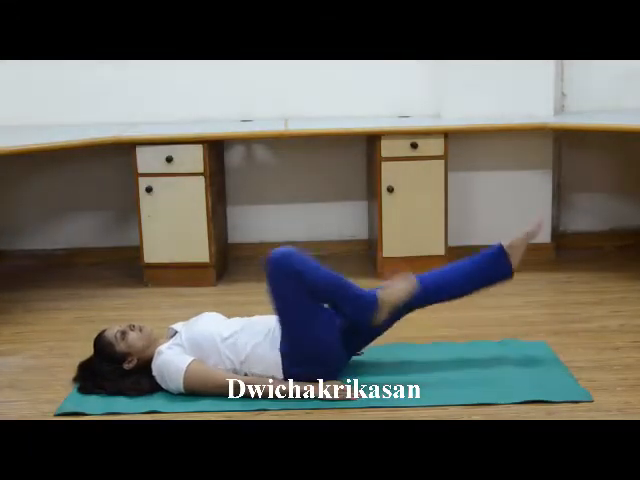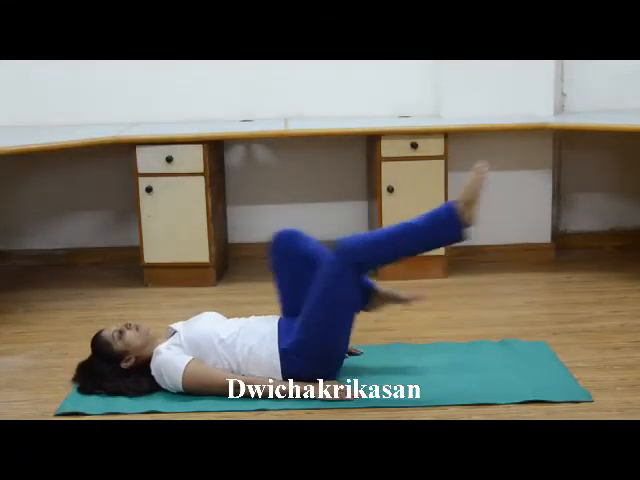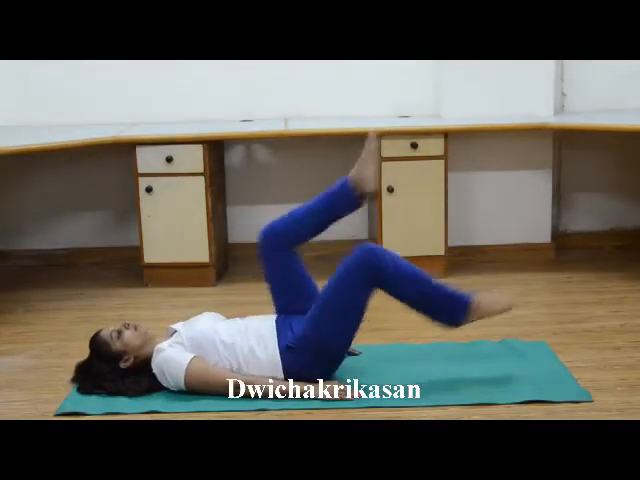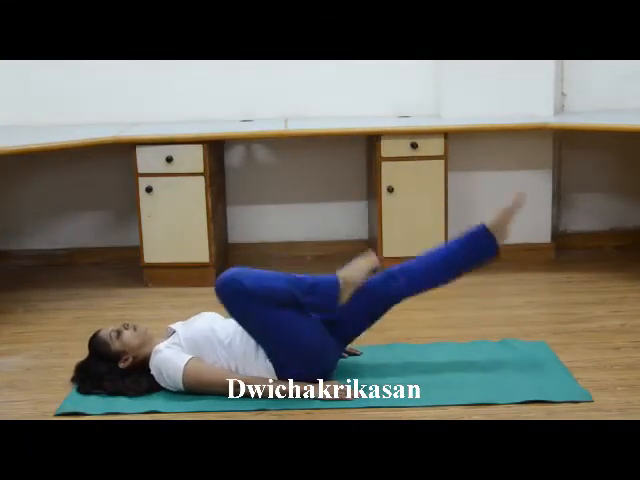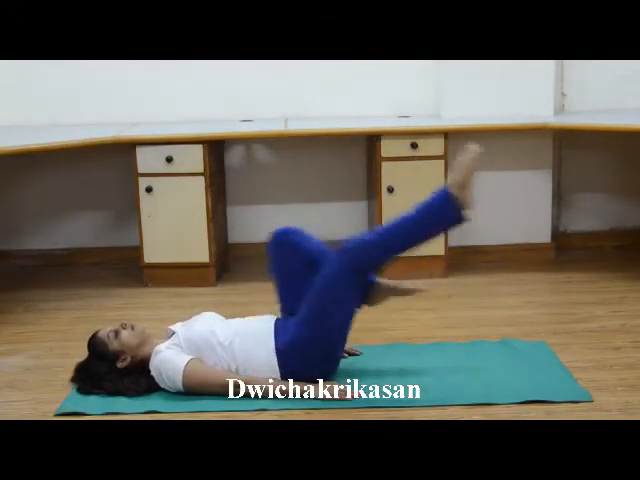
dt=0.5s
person 1, frame 1
left shoulder: (178, 332)
right shoulder: (166, 364)
right elbow: (231, 383)
right wrist: (305, 387)
left hip: (319, 339)
right hip: (304, 359)
left knee: (406, 288)
right knee: (283, 260)
left ankle: (505, 258)
right ankle: (374, 305)
person 1, frame 2
left shoulder: (178, 333)
right shoulder: (166, 364)
right elbow: (232, 384)
right wrist: (307, 388)
left hip: (290, 331)
right hip: (304, 357)
left knee: (286, 242)
right knee: (347, 253)
left ankle: (363, 296)
right ankle: (454, 217)
person 1, frame 3
left shoulder: (176, 333)
right shoulder: (166, 363)
right elbow: (235, 384)
right wrist: (304, 389)
left hip: (294, 331)
right hip: (305, 356)
left knee: (275, 238)
right knee: (367, 257)
left ankle: (356, 185)
right ankle: (461, 308)
person 1, frame 4
left shoulder: (176, 335)
right shoulder: (165, 364)
right elbow: (232, 383)
right wrist: (303, 386)
left hip: (310, 339)
right hip: (303, 360)
left knee: (394, 279)
right knee: (232, 282)
left ankle: (489, 237)
right ankle: (334, 286)
person 1, frame 5
left shoulder: (174, 335)
right shoulder: (163, 364)
right elbow: (232, 384)
left wrist: (330, 331)
right wrist: (305, 388)
left hip: (291, 332)
right hip: (299, 356)
left knee: (286, 238)
right knee: (348, 254)
left ankle: (366, 288)
right ankle: (450, 200)
